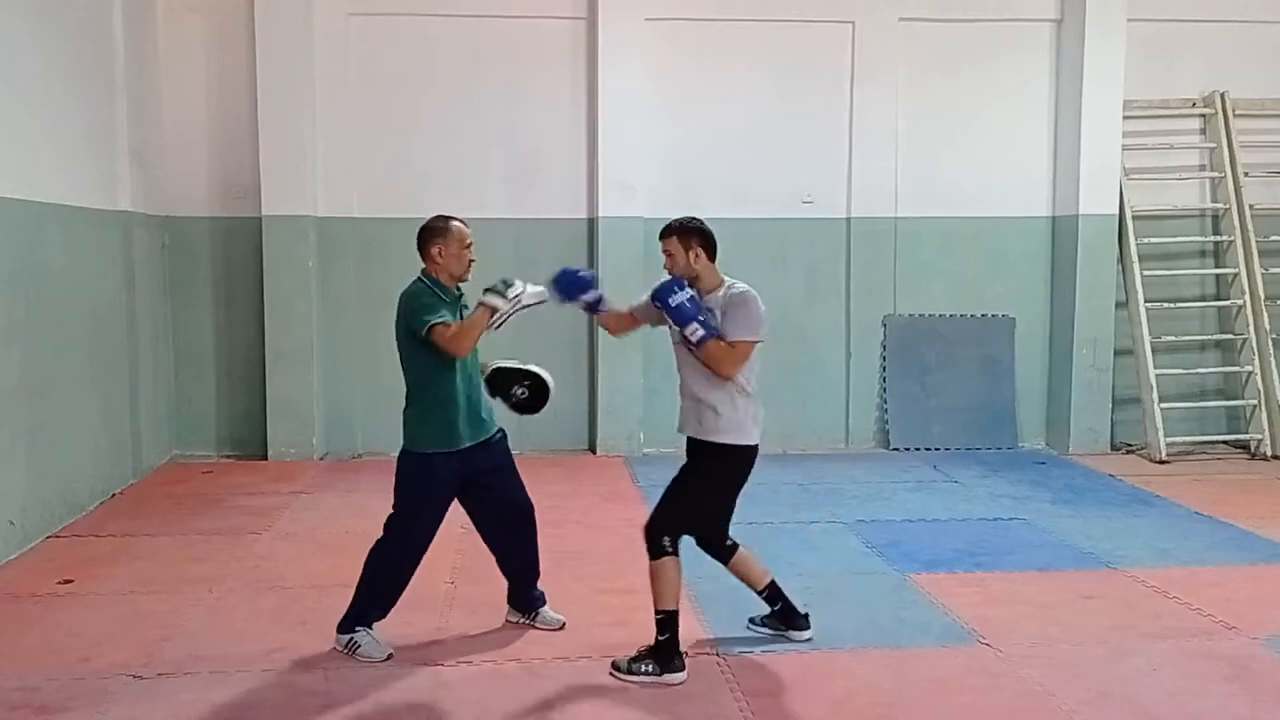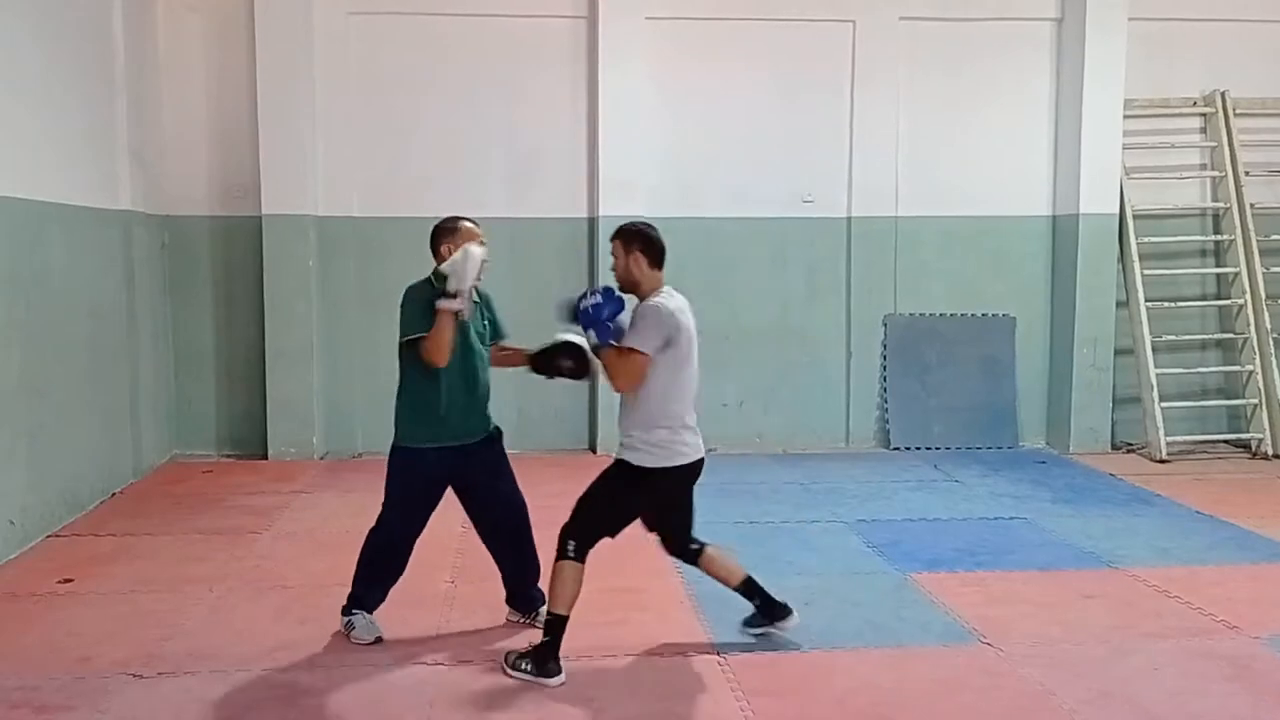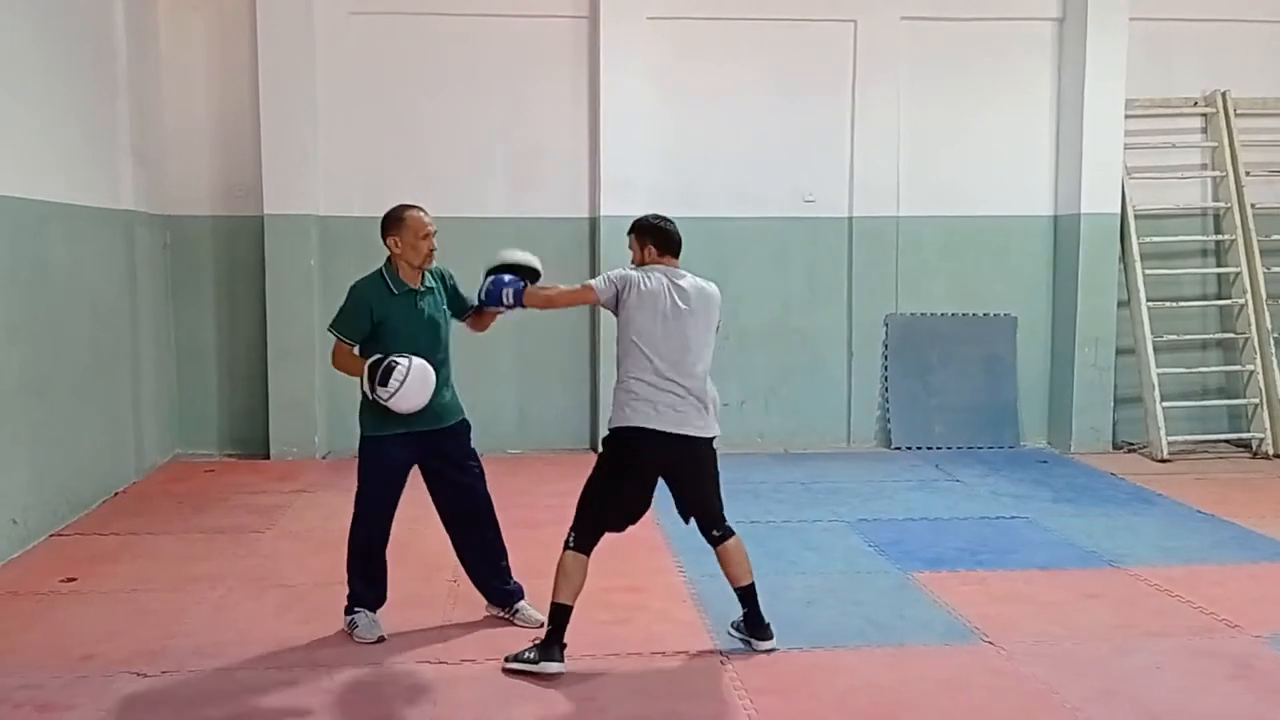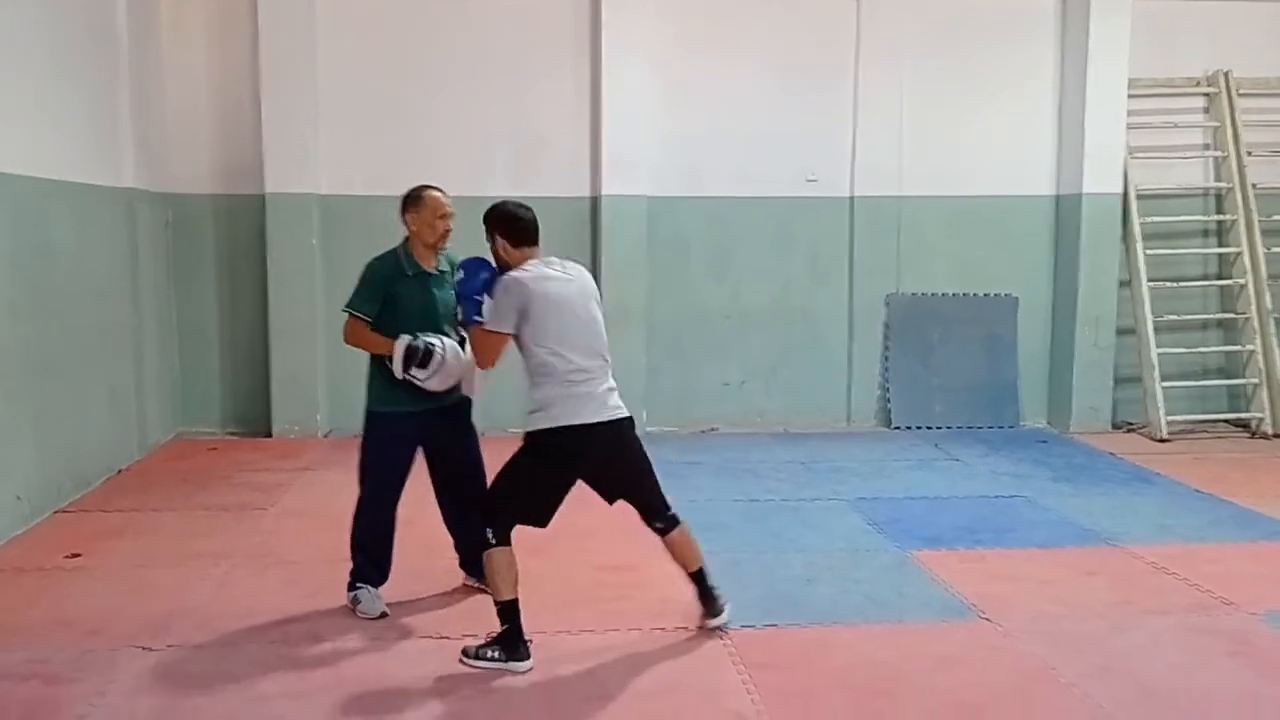
dt=0.5s
person 1, frame 1
left shoulder: (743, 300)
right shoulder: (681, 293)
left elbow: (729, 367)
right elbow: (617, 325)
left wrist: (691, 323)
right wrist: (590, 296)
left hip: (730, 444)
right hip: (707, 441)
left knee: (661, 533)
right knee: (712, 538)
left ankle: (667, 654)
right ankle: (788, 615)
person 1, frame 2
left shoulder: (655, 311)
right shoulder: (669, 304)
left elbow: (625, 381)
left wrist: (602, 335)
left hip: (646, 462)
right hip: (684, 457)
left knee: (574, 539)
right knee: (683, 544)
left ankle: (546, 656)
right ankle: (770, 607)
person 1, frame 3
left shoulder: (628, 281)
right shoulder: (710, 294)
left elbow: (567, 297)
left wrist: (509, 293)
left hip: (636, 431)
right hip: (695, 433)
left knee: (584, 531)
right knee: (717, 528)
left ankle: (551, 645)
right ankle: (756, 623)
person 1, frame 4
left shoulder: (512, 285)
right shoulder: (579, 274)
left elbow: (486, 357)
left wrist: (472, 308)
left hip: (558, 430)
right hip: (611, 421)
left knee: (494, 522)
right knee: (658, 513)
left ankle: (511, 641)
right ankle: (709, 600)
person 2, frame 1
left shoulder: (460, 294)
right shoulder: (416, 297)
right elbow: (455, 344)
right wrist: (491, 302)
left hip: (481, 438)
right hip: (431, 448)
left knee: (516, 517)
right knee: (406, 537)
left ankle: (526, 603)
right ankle: (354, 626)
person 2, frame 2
left shoulder: (479, 298)
right shoulder: (418, 296)
left elbow: (494, 353)
right elbow: (437, 356)
right wrist: (450, 303)
left hip: (477, 438)
right hip: (420, 444)
left knee: (510, 518)
right knee: (397, 529)
left ankle: (527, 602)
right ankle: (358, 609)
person 2, frame 3
left shoulder: (442, 280)
right shoulder: (367, 292)
left elbow: (477, 321)
right elbow: (340, 355)
right wrist: (373, 370)
left hip: (445, 423)
right hip: (385, 430)
left knee: (474, 511)
right knee: (372, 519)
left ankle: (504, 597)
right ankle: (361, 608)
person 2, frame 4
left shoulder: (452, 269)
right shoulder: (383, 270)
right elbow: (353, 332)
right wrist: (399, 348)
left hip: (447, 400)
right hip: (393, 407)
left knee: (468, 484)
right knee: (379, 495)
left ankle: (476, 567)
right ankle: (364, 583)
